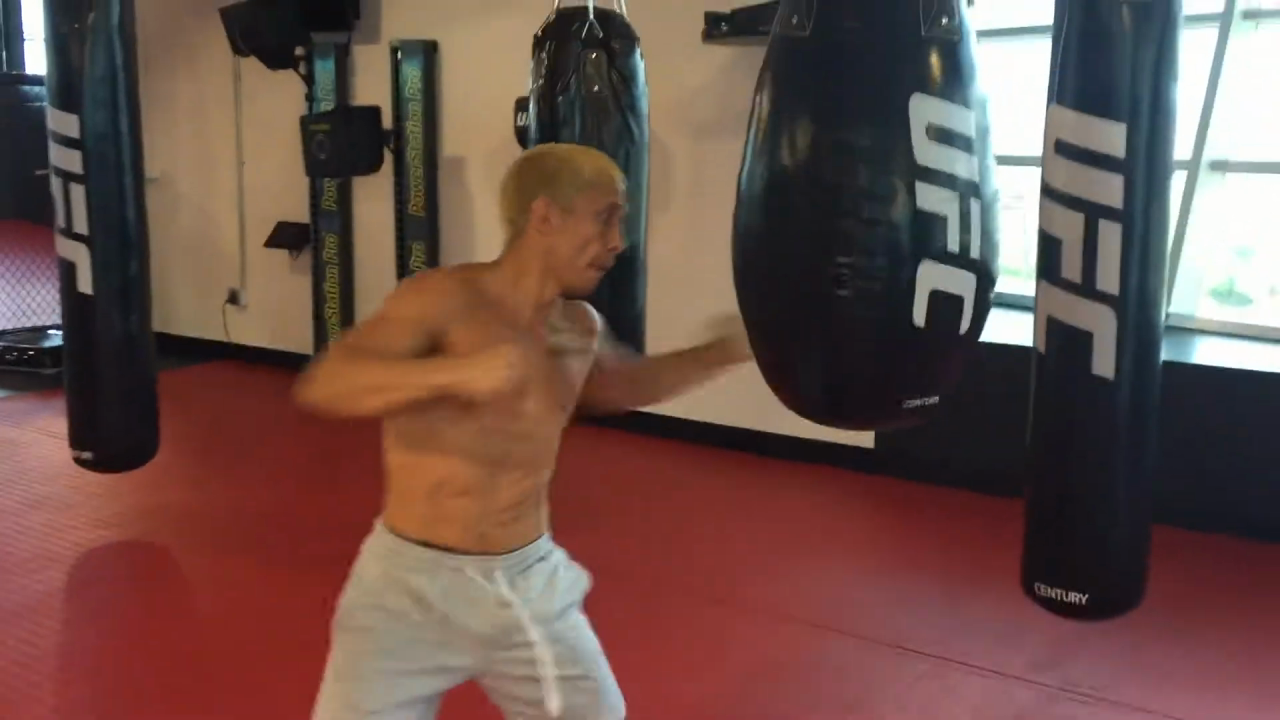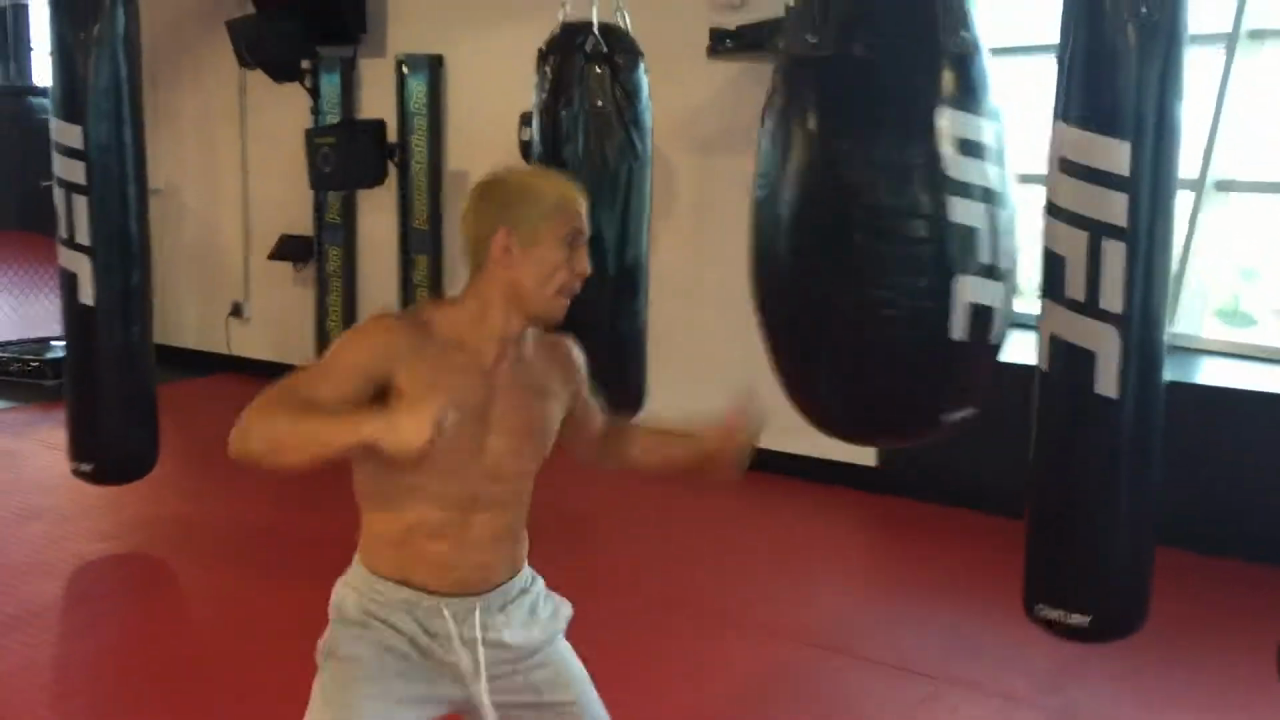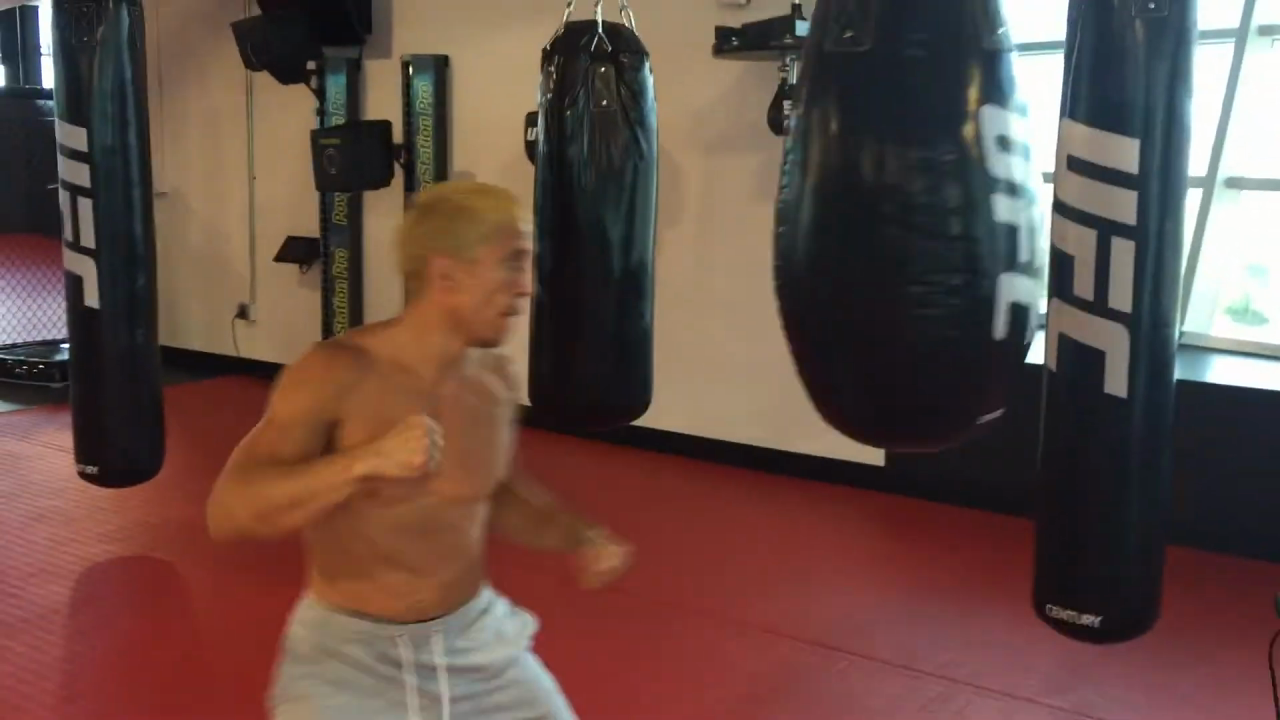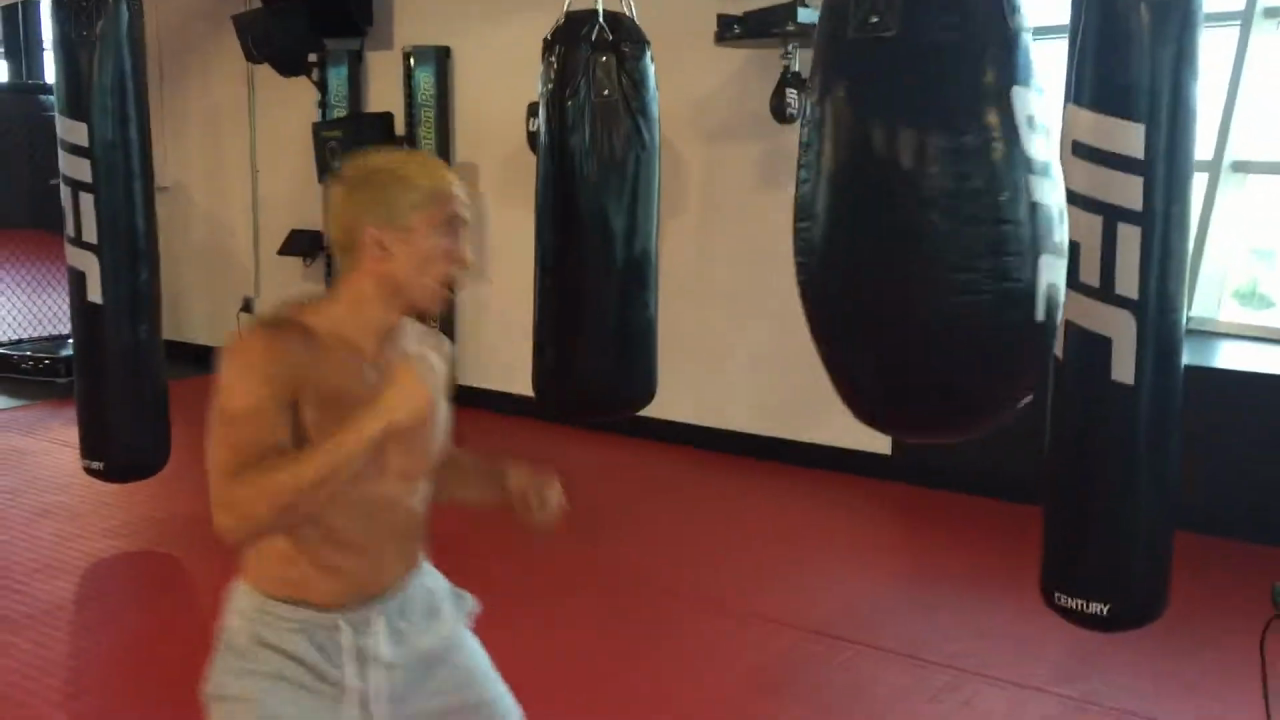
dt=0.1s
person 1, frame 1
left shoulder: (577, 327)
right shoulder: (440, 298)
left elbow: (624, 386)
right elbow: (322, 387)
left wrist: (717, 352)
right wrist: (450, 373)
left hip: (529, 579)
right hip: (415, 587)
person 1, frame 2
left shoulder: (559, 358)
right shoulder: (394, 342)
left elbow: (600, 441)
right elbow: (252, 433)
left wrist: (702, 444)
right wrist: (373, 426)
left hip: (514, 612)
right hip: (391, 621)
person 1, frame 3
left shoulder: (493, 380)
right shoulder: (332, 375)
right elbow: (228, 514)
left wrist: (580, 539)
right wrist: (364, 463)
left hip: (472, 636)
right hip: (343, 648)
person 1, frame 4
left shoulder: (424, 349)
right shoulder: (267, 356)
right elbow: (237, 518)
left wrist: (509, 483)
right wrist: (374, 420)
left hip: (413, 616)
right hip: (283, 642)
